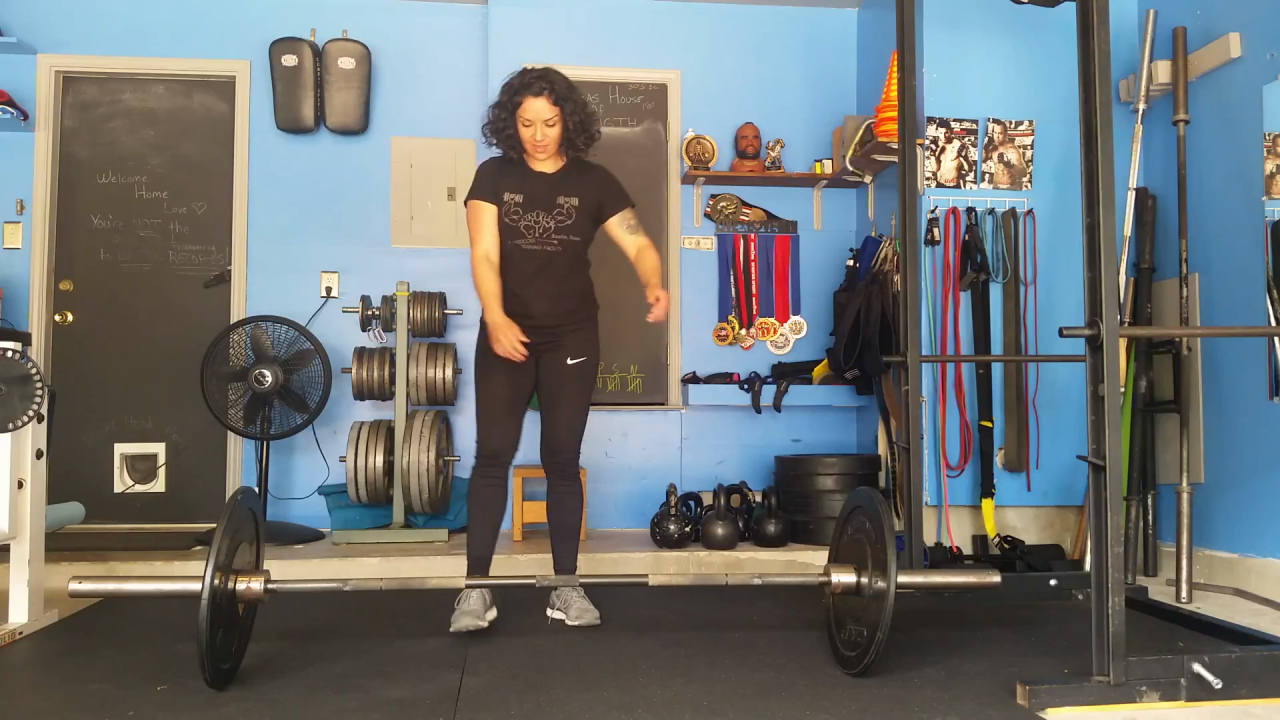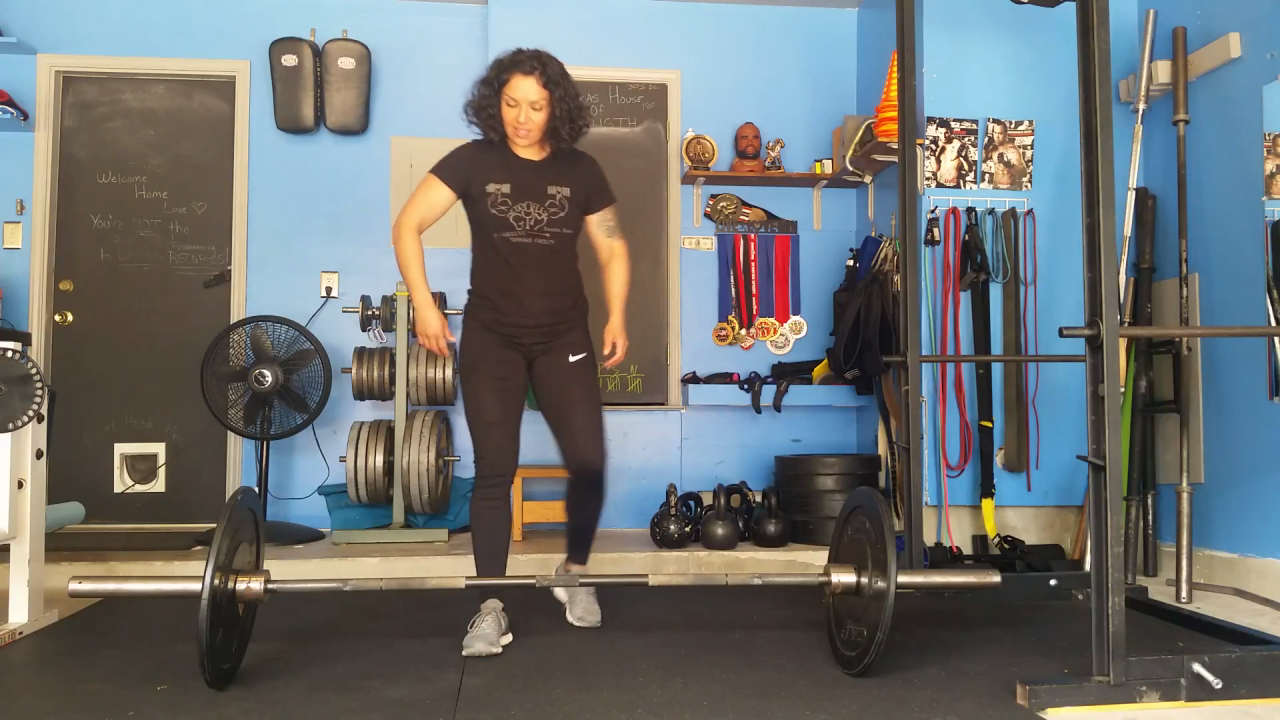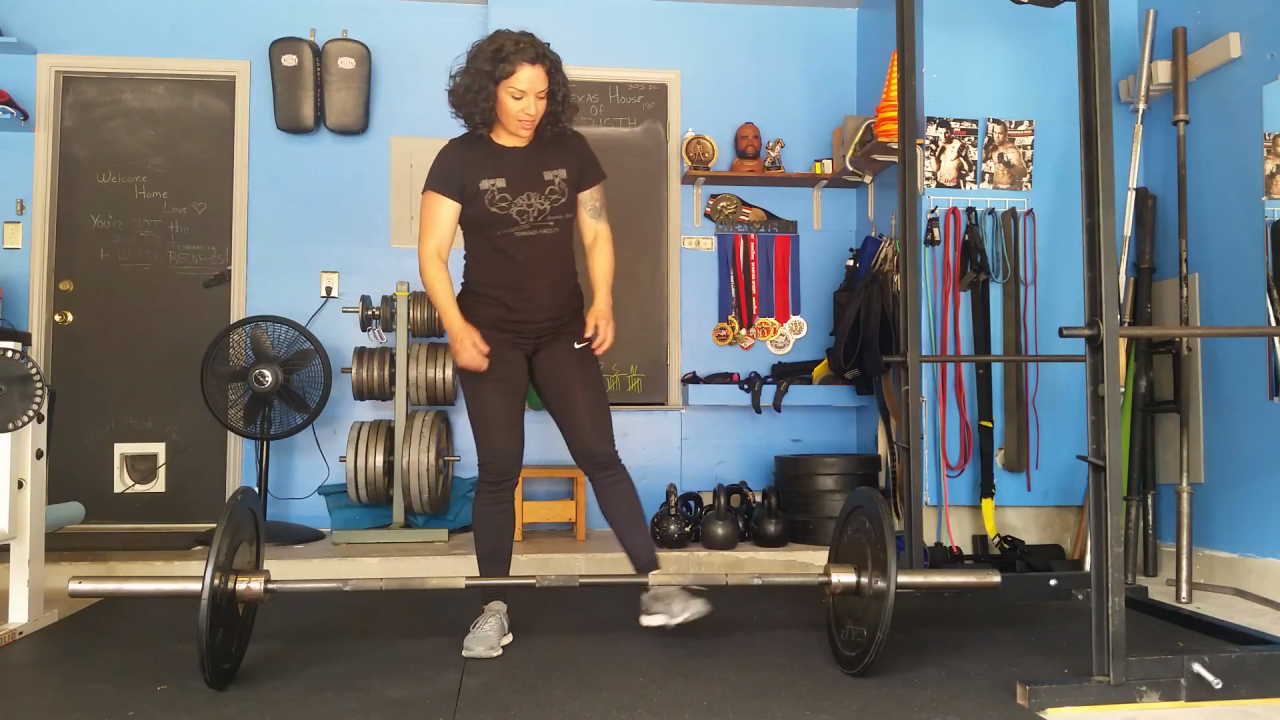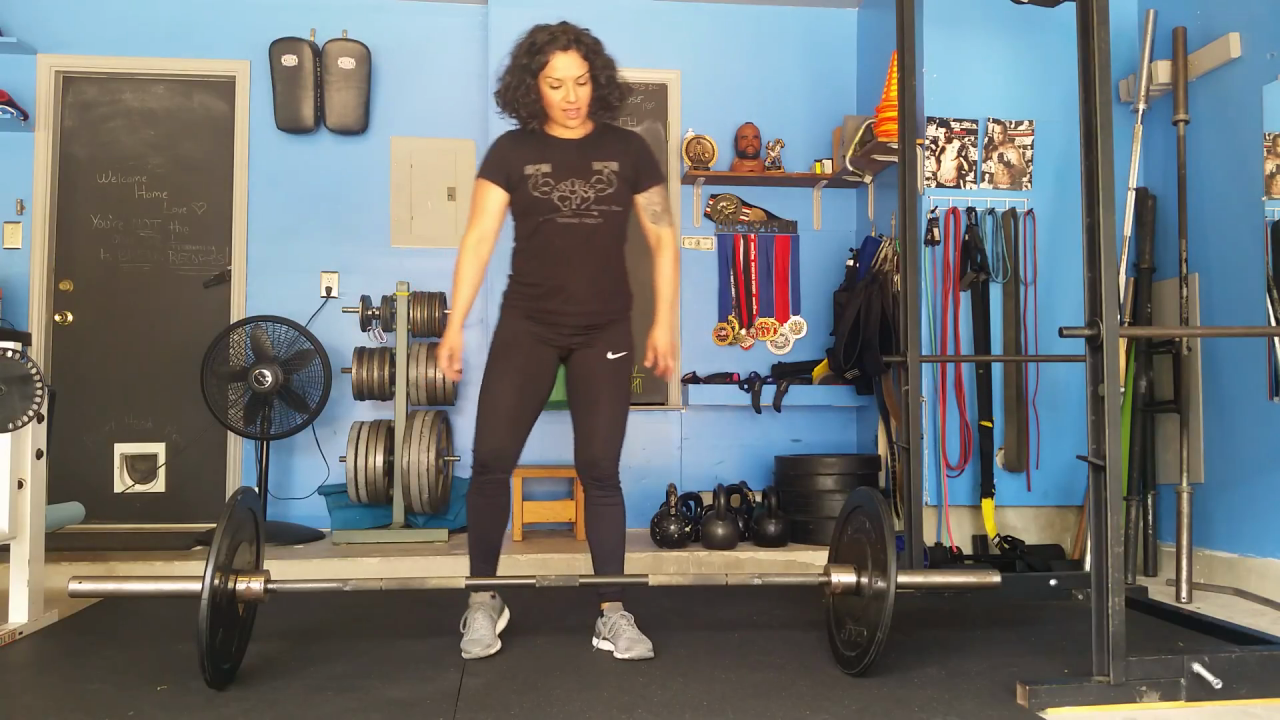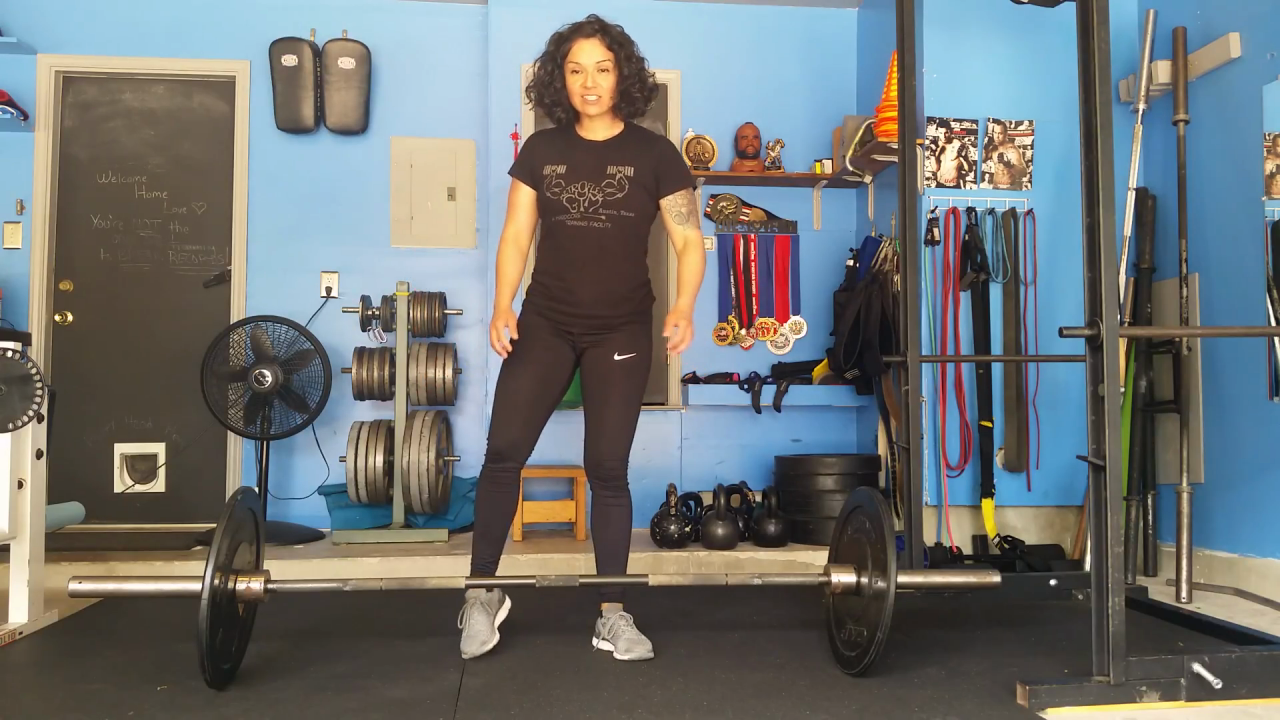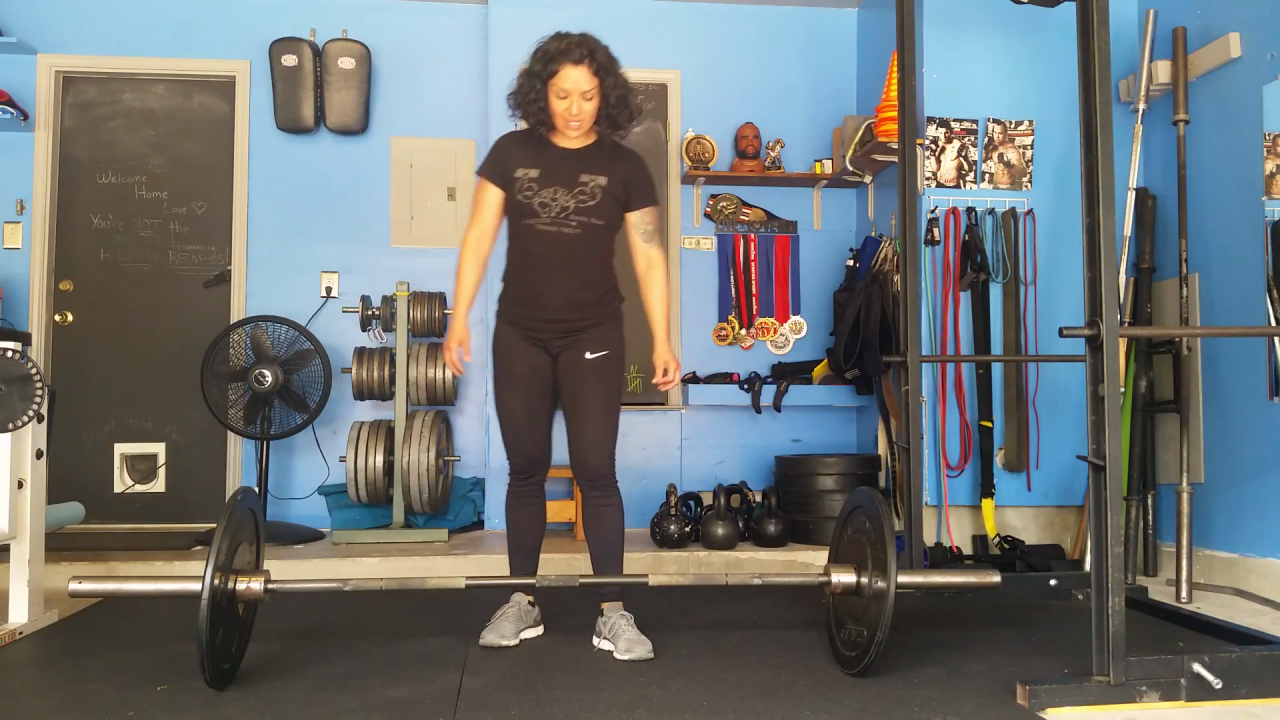
dt=0.4s
person 1, frame 1
left shoulder: (594, 182)
right shoulder: (493, 176)
left elbow: (639, 245)
right elbow: (484, 254)
left wrist: (655, 287)
right wrist: (496, 319)
left hip: (571, 336)
right hip: (507, 333)
left knee: (561, 460)
right knee: (493, 453)
left ankle: (565, 587)
right ankle: (476, 588)
person 1, frame 2
left shoulder: (580, 170)
right shoulder: (472, 162)
left elbow: (613, 249)
right elbow: (408, 225)
left wrist: (616, 318)
right wrist: (422, 302)
left hip: (562, 335)
right hip: (489, 334)
left knee: (588, 459)
right knee: (495, 468)
left ankle: (575, 570)
right ankle: (491, 607)
person 1, frame 3
left shoulder: (570, 150)
right shoulder: (459, 159)
left elbow: (597, 233)
right elbow: (431, 253)
left wrist: (602, 302)
right wrist: (455, 327)
left hip: (561, 328)
right hip: (492, 335)
left knee: (599, 454)
right knee: (499, 469)
left ankle: (655, 586)
right ankle: (494, 609)
person 1, frame 4
left shoulder: (628, 149)
right shoulder: (512, 151)
left elbow: (661, 237)
right elbow: (478, 239)
left wrist: (663, 323)
right wrist: (455, 325)
left hip: (605, 331)
right hip: (528, 325)
left knee: (600, 469)
right knee: (492, 459)
left ankle: (612, 612)
right ankle: (483, 598)
person 1, frame 5
left shoulder: (655, 153)
right shoulder: (540, 149)
left elbow: (688, 240)
right elbow: (516, 235)
left wrist: (683, 304)
right wrist: (502, 306)
left hip: (620, 330)
right hip: (545, 323)
left knee: (607, 470)
right knee: (503, 451)
left ankle: (612, 613)
right ankle: (482, 593)
person 1, frame 6
left shoulder: (624, 166)
right shoulder: (511, 152)
left elbow: (650, 259)
right elbow: (479, 237)
left wrist: (662, 340)
right wrist: (459, 319)
left hip: (592, 334)
right hip: (519, 332)
left knee: (595, 468)
right knee: (526, 467)
left ankle: (612, 612)
right ankle: (523, 600)
